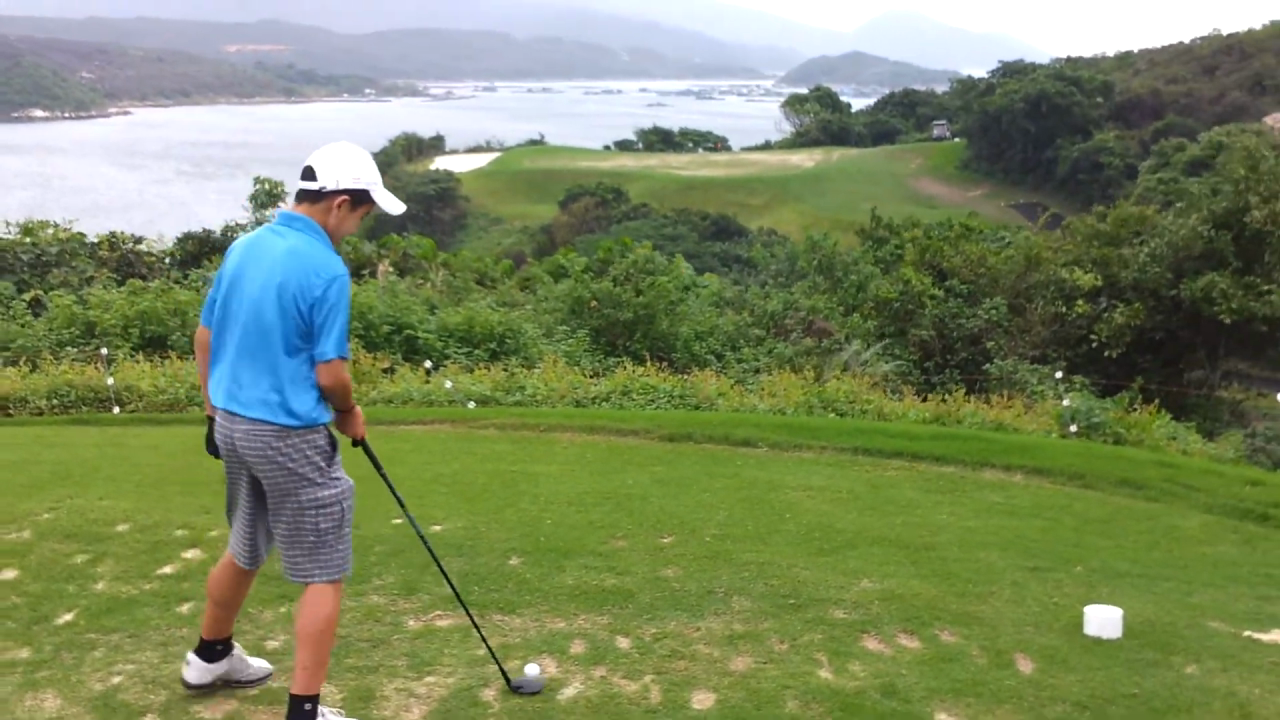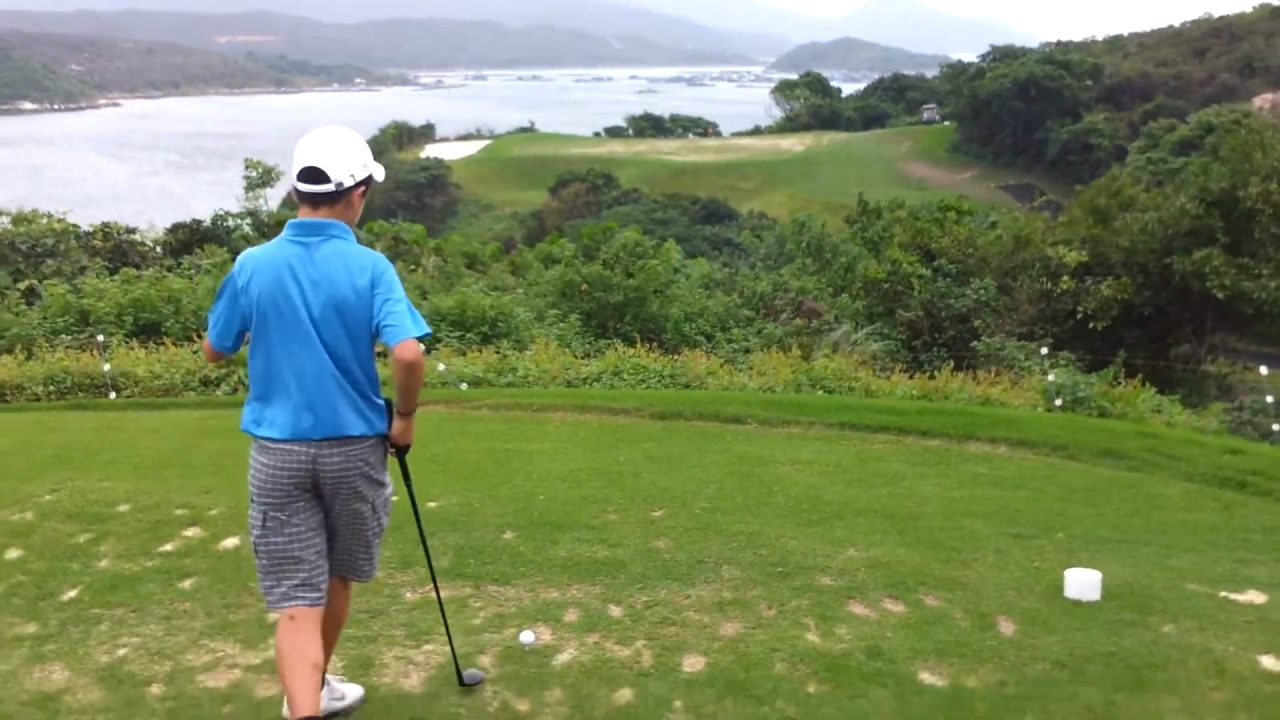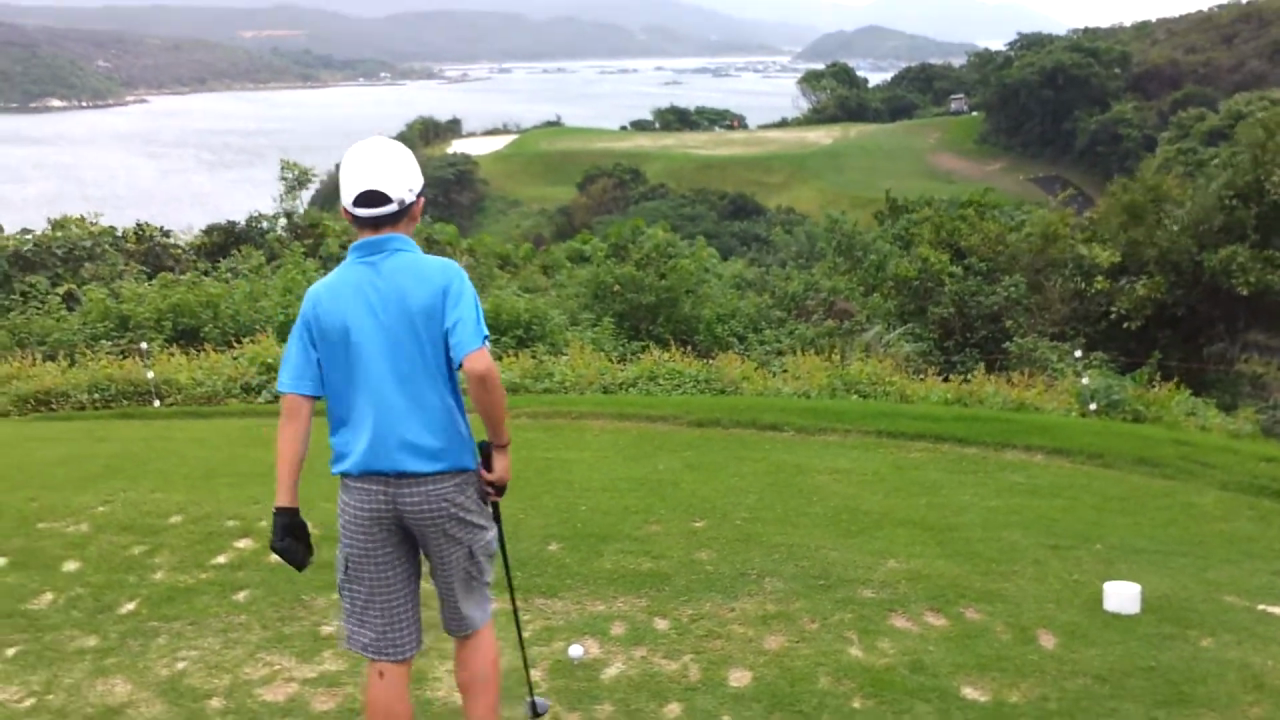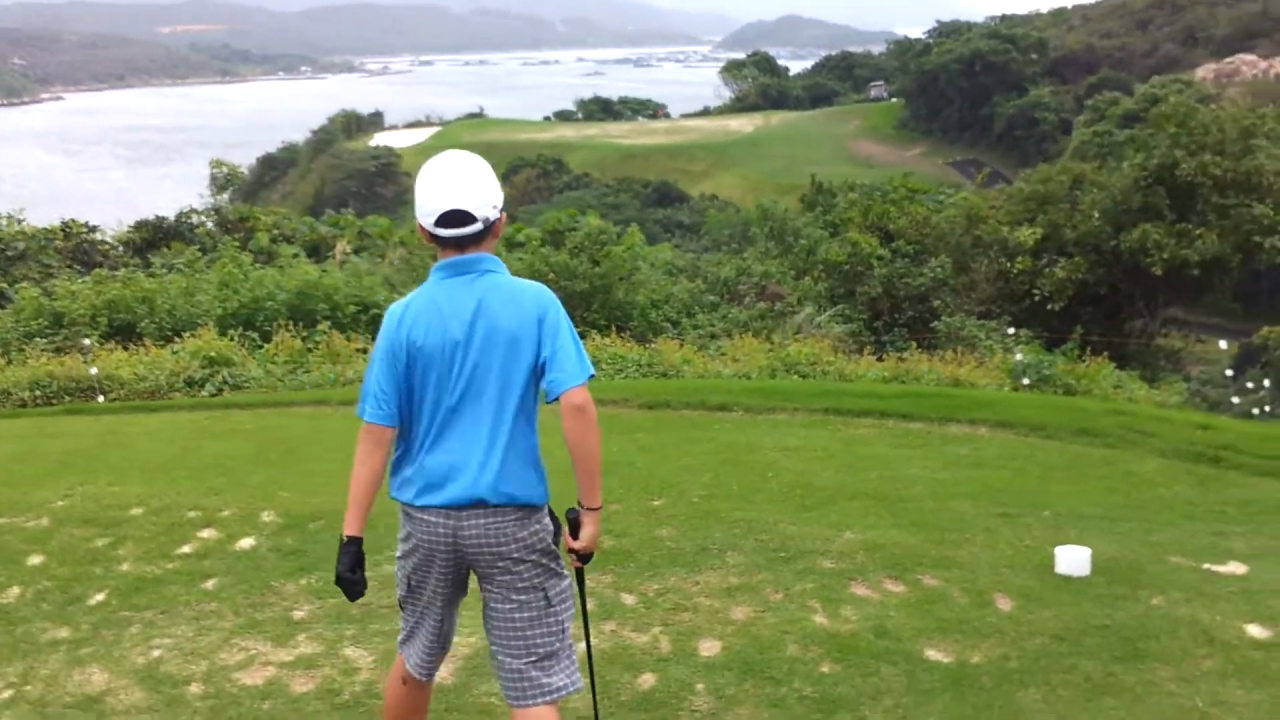
dt=0.4s
person 1, frame 1
left shoulder: (246, 245)
right shoulder: (326, 269)
left elbow: (206, 338)
right elbow: (330, 374)
left wrist: (218, 415)
right wrist: (350, 415)
left hip: (233, 424)
right hip: (290, 436)
left knee: (248, 546)
right knee: (323, 575)
left ankle: (211, 655)
person 1, frame 2
left shoulder: (251, 266)
right shoulder: (370, 268)
left elbow: (213, 351)
right elbow: (409, 356)
right wrist: (405, 414)
left hip: (277, 451)
right hip: (353, 448)
left knee: (294, 600)
right knee: (337, 575)
person 1, frame 3
left shoulder: (321, 297)
right shoulder: (442, 277)
left elbow: (296, 408)
right elbow: (480, 369)
left wrist: (286, 508)
right wrist: (500, 447)
left hip: (365, 491)
right hip: (445, 480)
left knee: (387, 652)
right knee: (472, 621)
person 1, frame 4
left shoulder: (402, 317)
right shoulder: (534, 301)
left elbow: (376, 437)
right elbow: (577, 405)
left wrist: (351, 537)
right wrist: (590, 509)
left hip: (427, 518)
right hip: (512, 519)
left knee: (416, 657)
